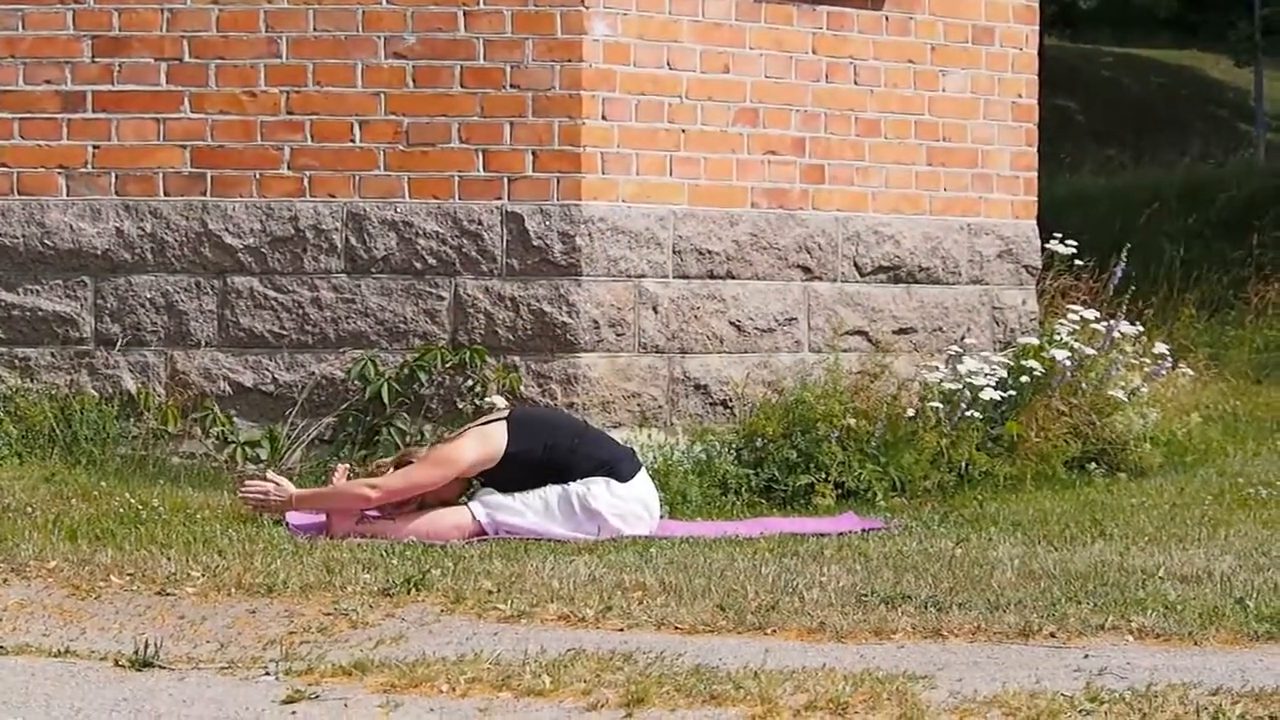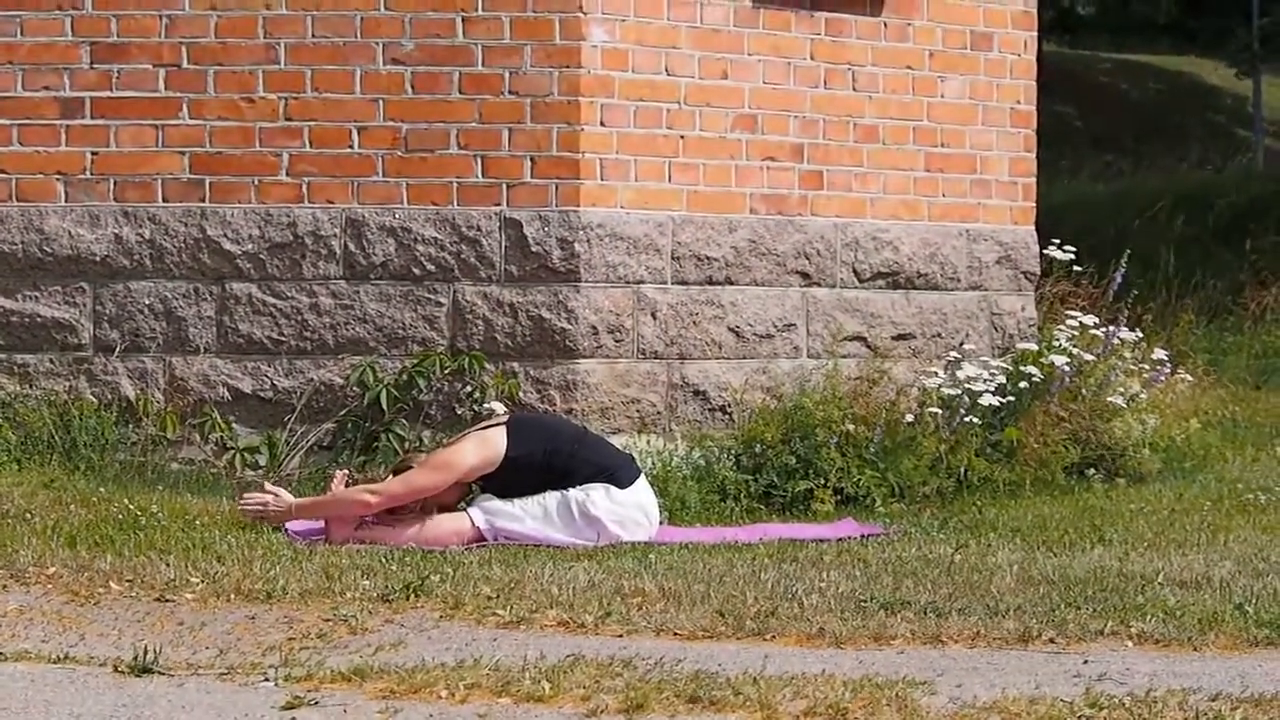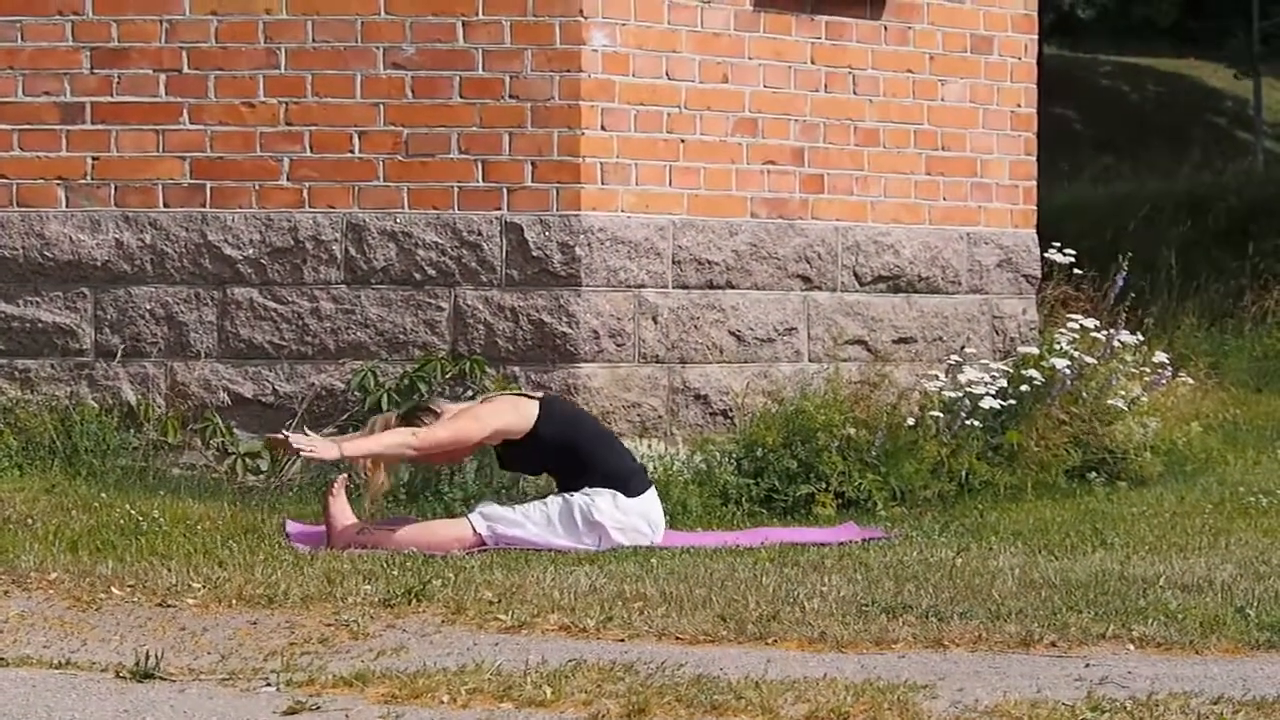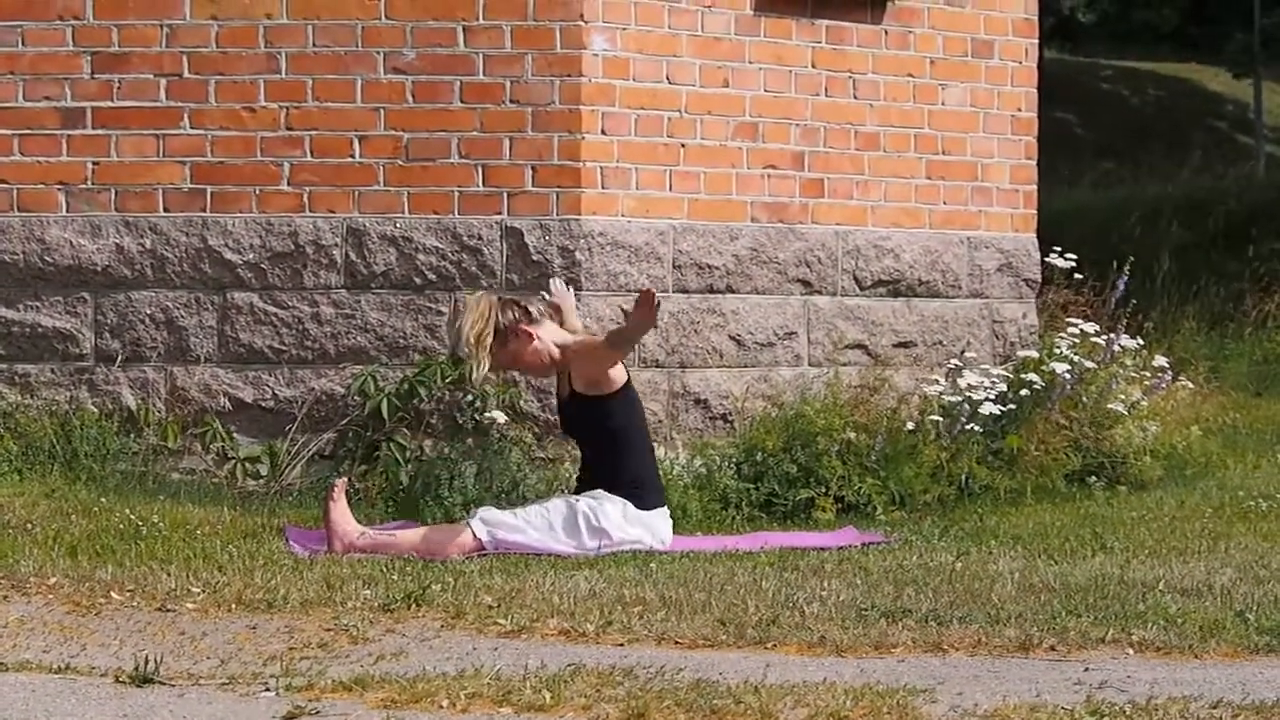
dt=0.5s
person 1, frame 1
left shoulder: (465, 453)
right shoulder: (473, 441)
left elbow: (373, 491)
right elbow: (380, 488)
left wrist: (293, 499)
left hip: (614, 501)
right hip: (618, 494)
left knee: (474, 520)
person 1, frame 2
left shoulder: (463, 458)
right shoulder: (475, 445)
left elbow: (373, 497)
right elbow: (381, 493)
left wrist: (292, 508)
left hip: (614, 506)
right hip: (615, 500)
left knee: (473, 526)
person 1, frame 3
left shoulder: (493, 416)
right shoulder: (487, 413)
left elbow: (413, 441)
right elbow: (420, 436)
left wrist: (339, 448)
right wrist: (340, 442)
left hip: (620, 513)
right hip: (617, 507)
left knee: (481, 528)
left ankle: (350, 537)
person 1, frame 4
left shoulder: (588, 364)
right shoulder: (571, 364)
left elbow: (612, 346)
right elbow: (572, 332)
left wrist: (636, 327)
right wrist: (565, 311)
left hip: (627, 519)
right hip: (612, 510)
left knee: (486, 532)
left ankle: (357, 540)
